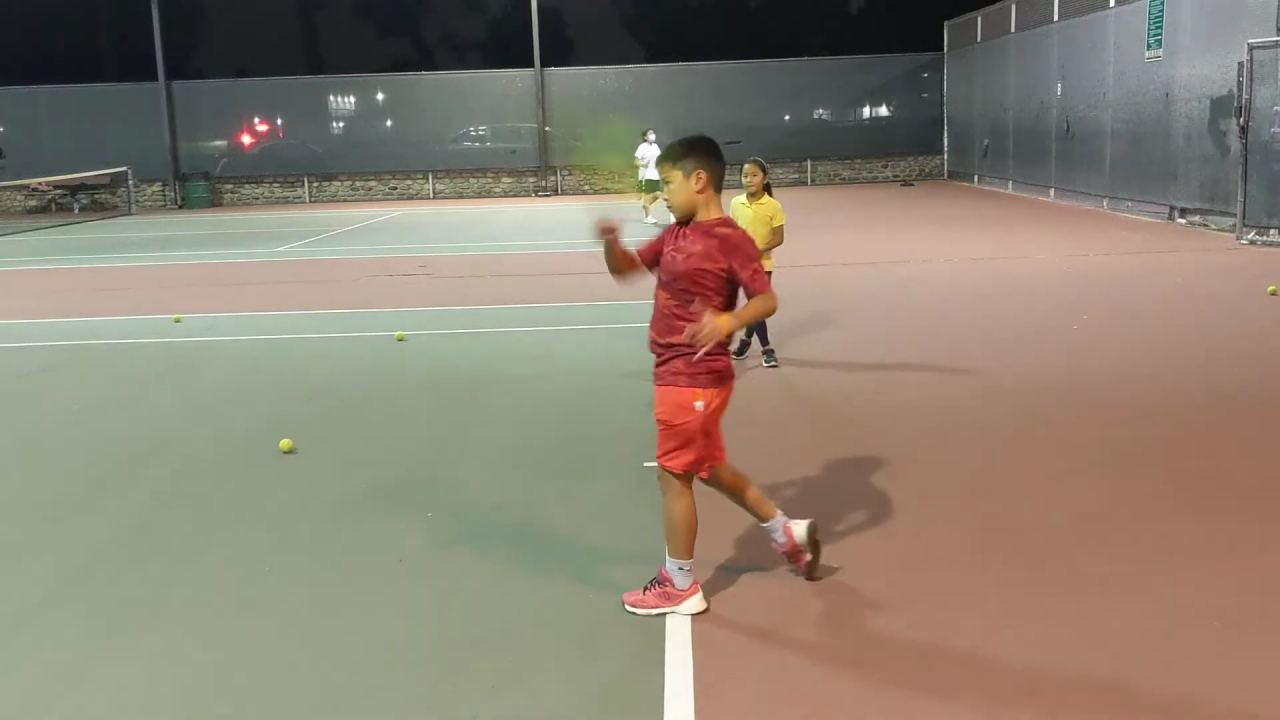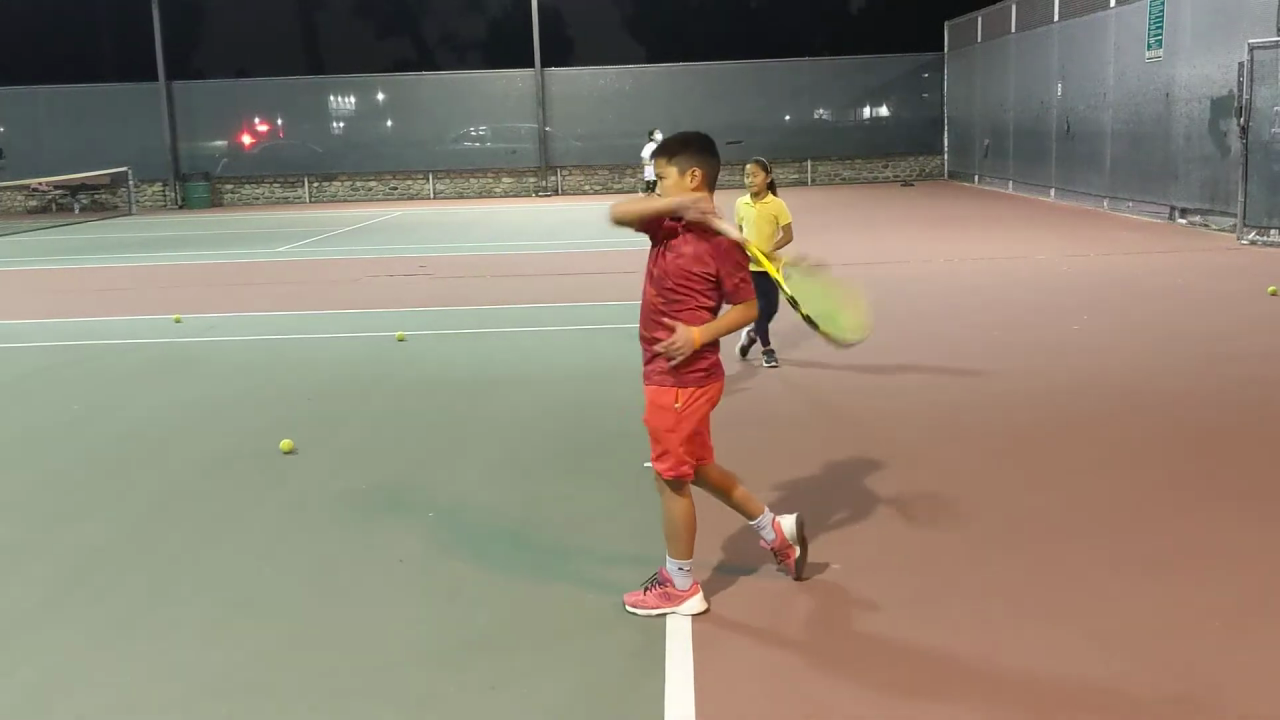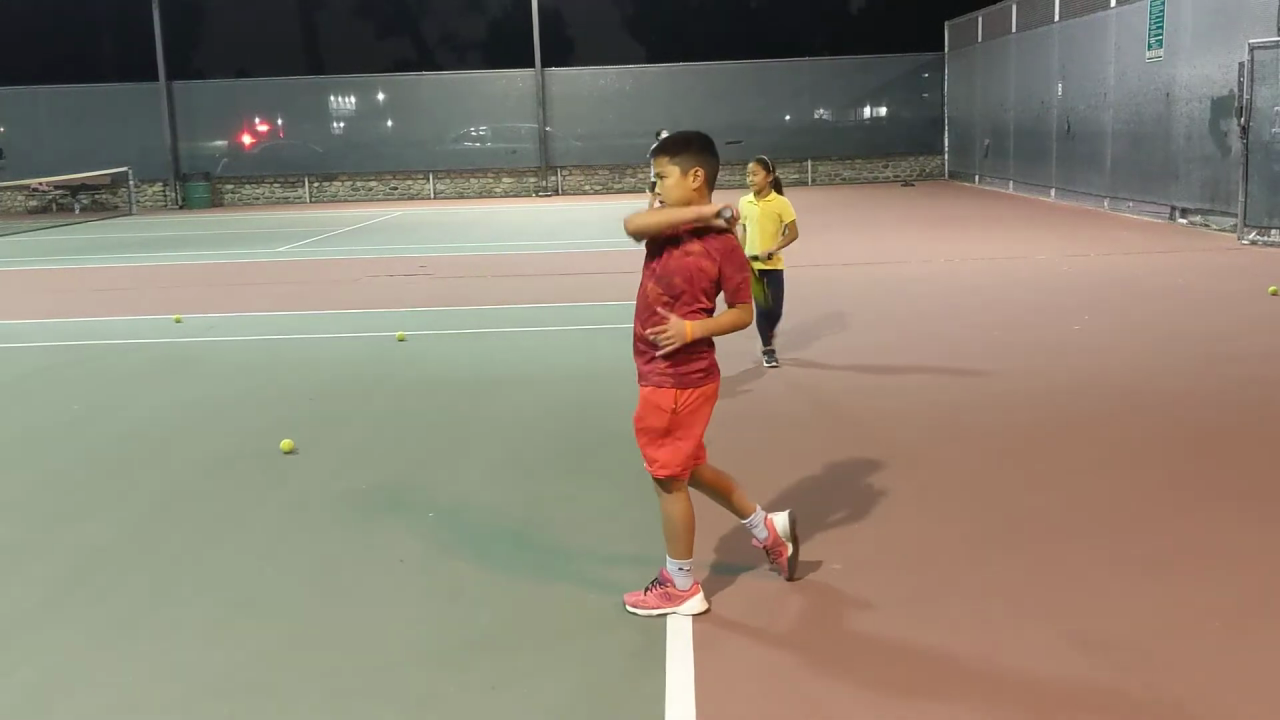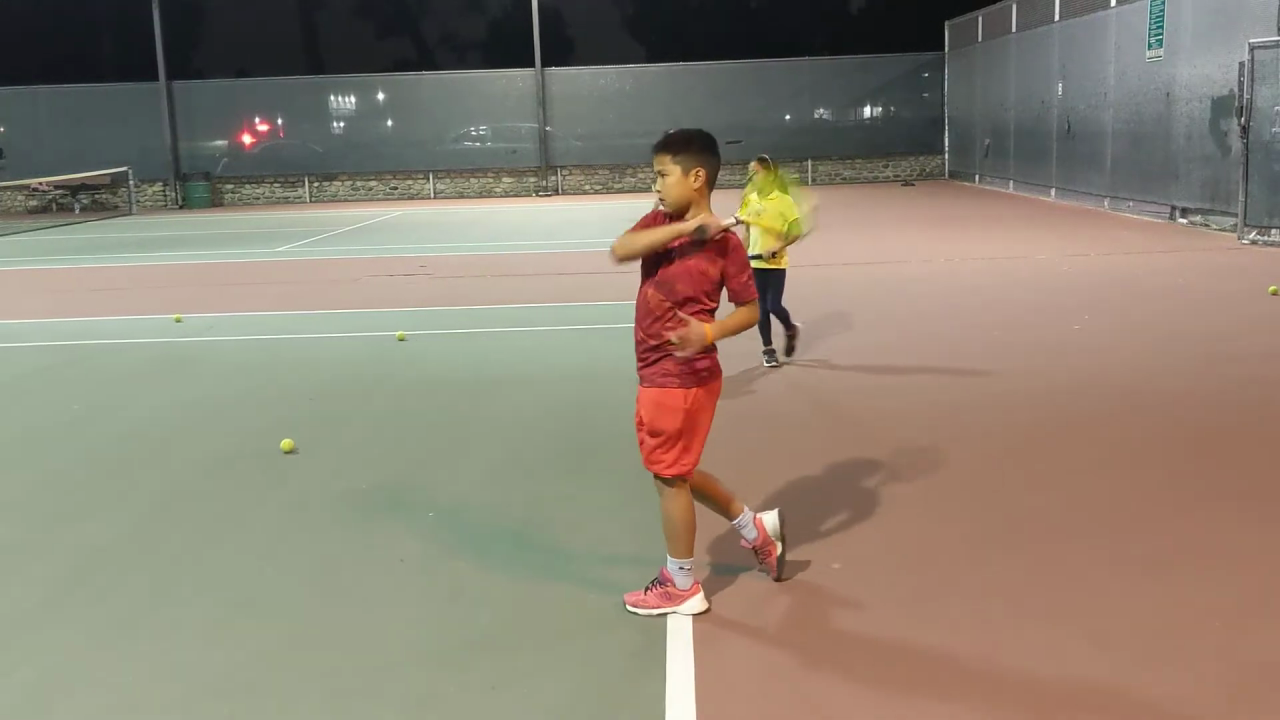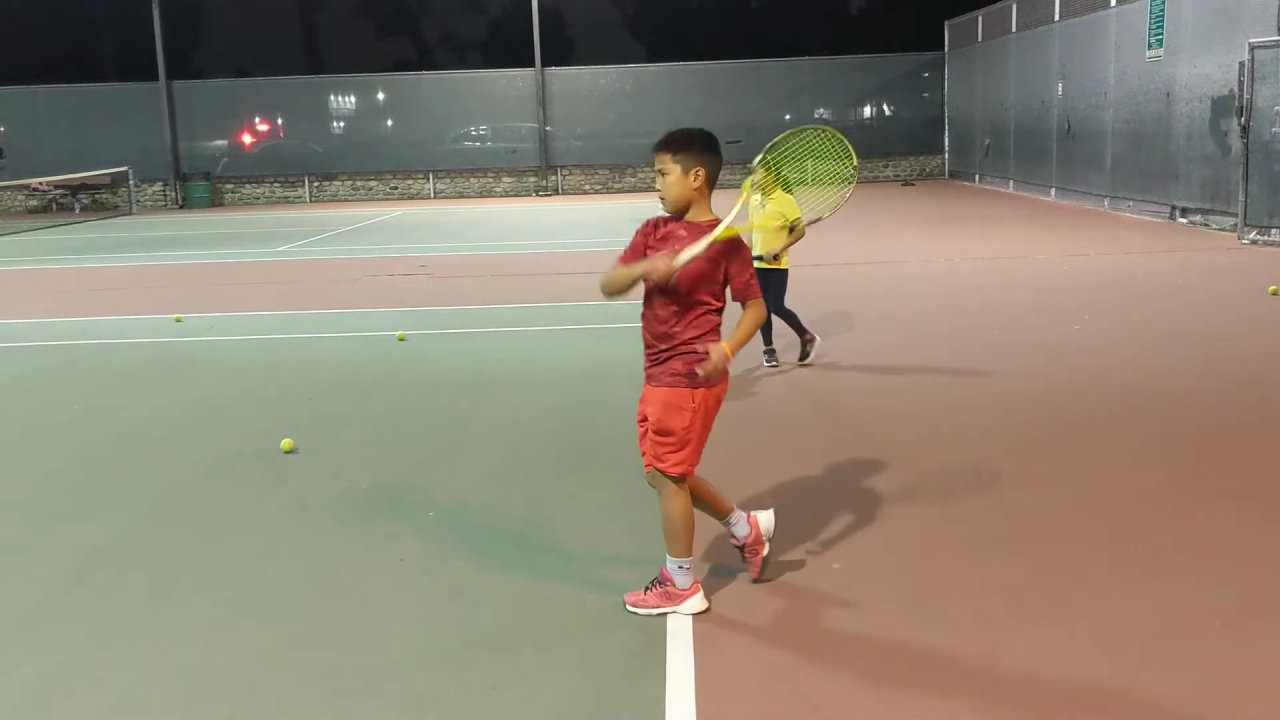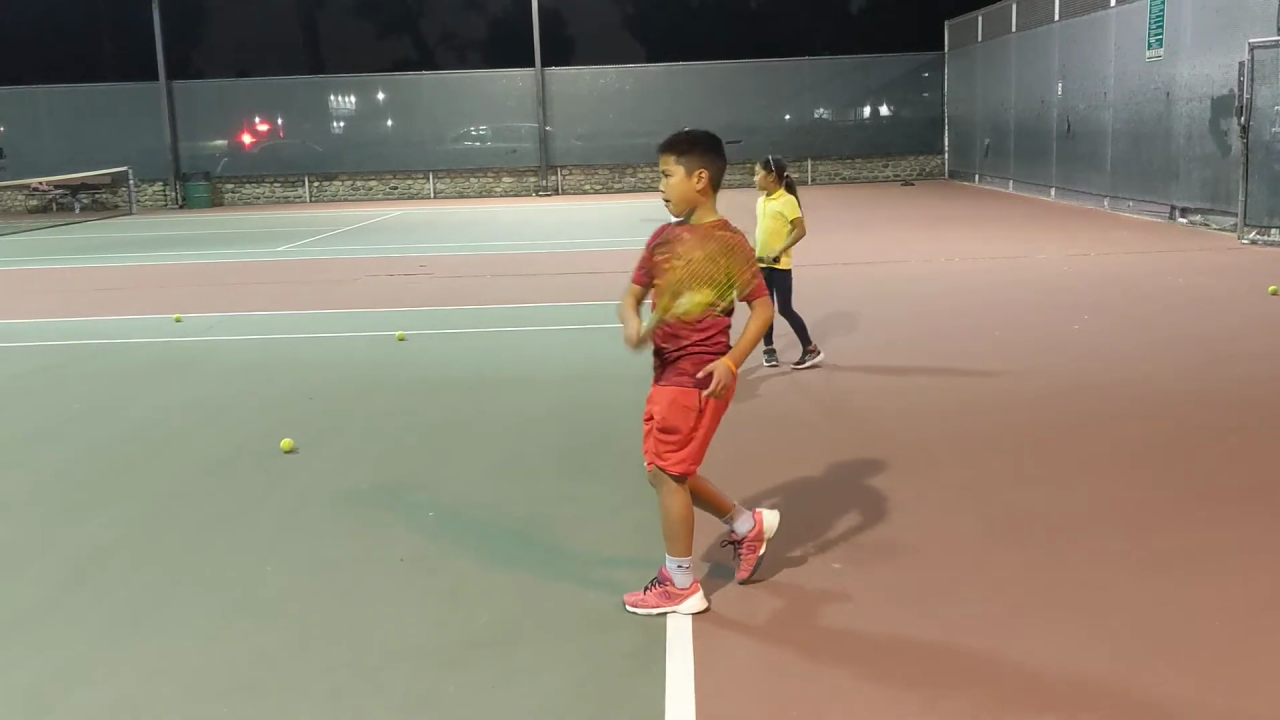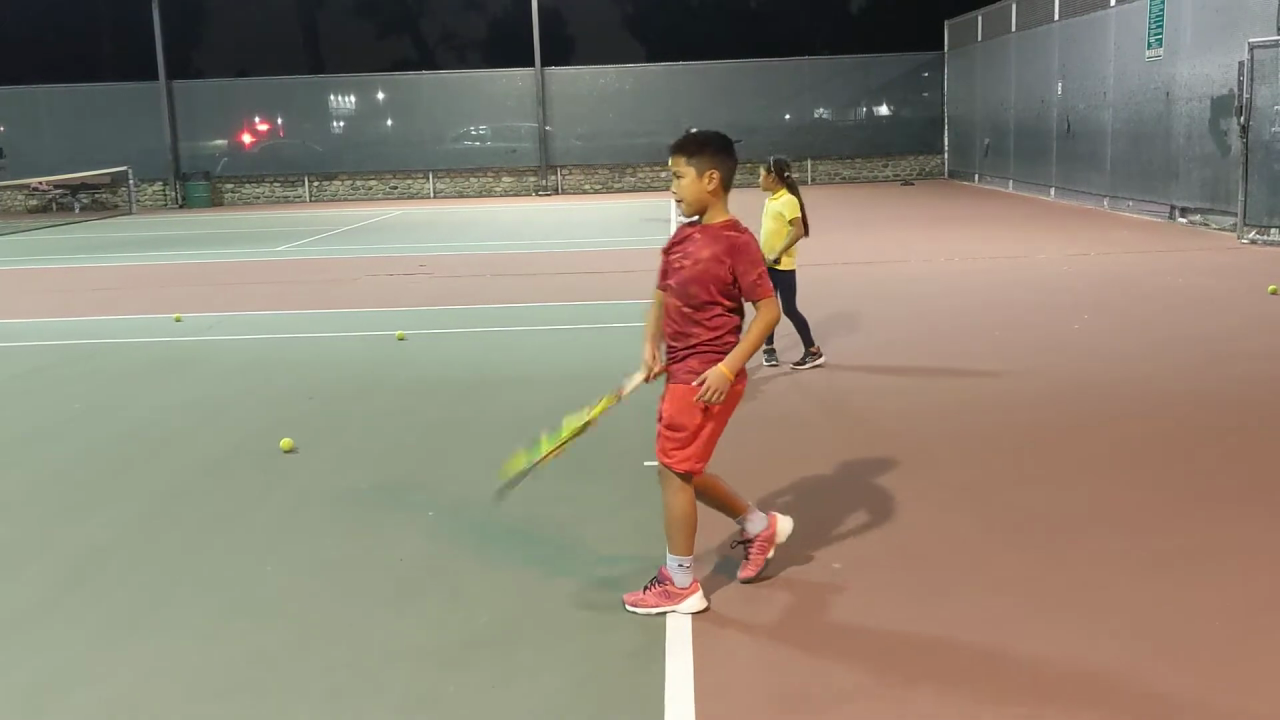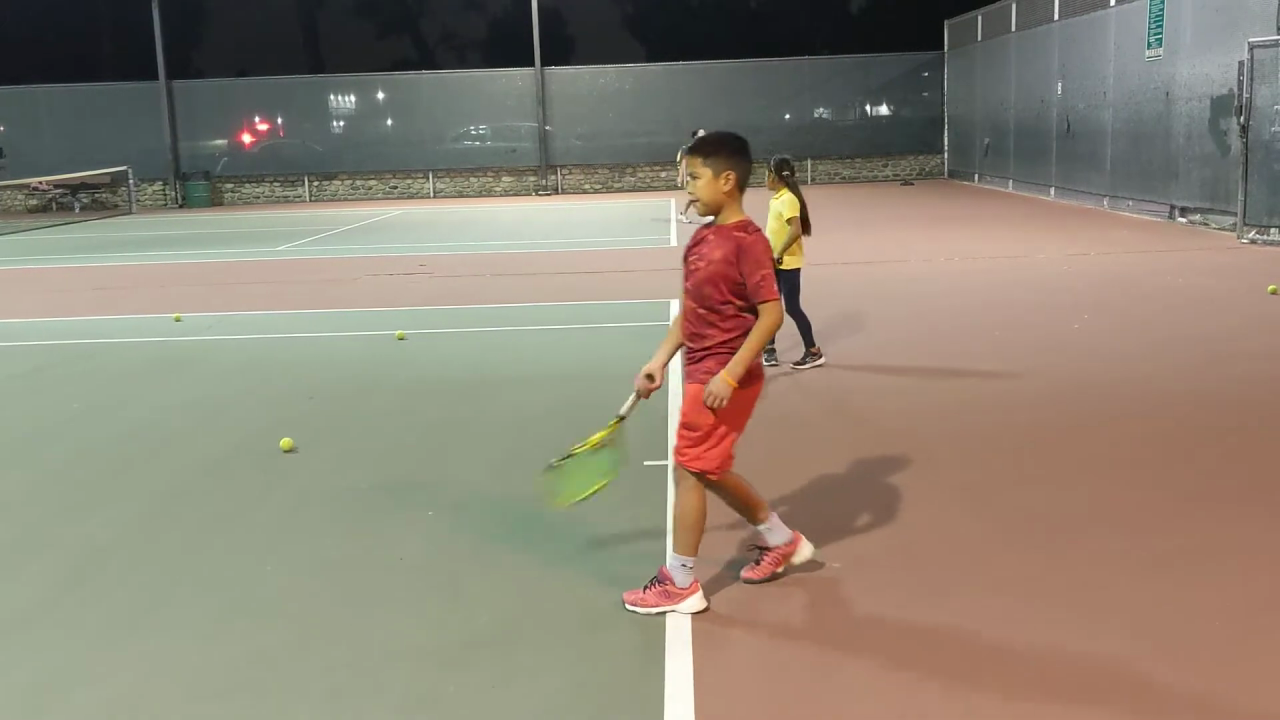
dt=0.1s
person 1, frame 1
left shoulder: (732, 240)
right shoulder: (674, 235)
left elbow: (766, 301)
right elbow: (626, 268)
left wrist: (726, 321)
right wrist: (611, 240)
left hip: (694, 380)
right hip: (678, 377)
left knee: (674, 476)
right knee: (710, 468)
left ankle: (680, 586)
right ankle: (789, 534)
person 1, frame 2
left shoulder: (722, 245)
right shoulder: (664, 222)
left elbow: (747, 309)
right elbow: (618, 213)
left wrist: (701, 334)
right wrist: (674, 205)
left hip: (685, 379)
right hip: (667, 376)
left knee: (673, 479)
right knee: (697, 466)
left ankle: (680, 587)
right ankle: (776, 530)
person 1, frame 3
left shoulder: (725, 244)
right shoulder: (669, 226)
left elbow: (744, 312)
right elbow: (632, 224)
left wrist: (695, 329)
right wrist: (698, 214)
left hip: (680, 378)
right hip: (661, 376)
left knee: (668, 478)
right knee: (689, 468)
left ankle: (681, 586)
right ankle: (768, 529)
person 1, frame 4
left shoulder: (725, 243)
right shoulder: (656, 225)
left elbow: (747, 309)
right elbow: (620, 252)
left wrist: (711, 330)
right wrist: (683, 229)
left hip: (686, 379)
right hip: (656, 376)
left knee: (668, 477)
right knee: (680, 473)
left ankle: (681, 586)
right ankle: (755, 528)
person 1, frame 5
left shoulder: (726, 242)
right shoulder: (653, 231)
left elbow: (755, 307)
right elbow: (610, 285)
left wrist: (728, 347)
right wrist: (645, 270)
left hip: (690, 379)
right hip: (661, 376)
left knee: (668, 477)
right knee: (668, 473)
left ankle: (680, 586)
right ankle: (746, 527)
person 1, frame 6
right shoulder: (663, 237)
left elbow: (762, 308)
right elbow: (632, 295)
left wrist: (731, 361)
right wrist: (632, 324)
left hip: (698, 380)
right hip: (668, 377)
left knee: (667, 475)
right knee: (674, 473)
left ankle: (679, 586)
right ankle: (748, 525)
person 1, frame 7
left shoulder: (738, 241)
right shoulder: (680, 238)
left elbow: (768, 310)
right elbow: (663, 301)
left wrist: (731, 365)
right wrist: (651, 348)
left hip: (706, 379)
right hip: (680, 374)
left knee: (675, 474)
right knee: (683, 471)
left ankle: (680, 585)
right ankle: (761, 525)
person 1, frame 8
left shoulder: (747, 242)
right shoulder: (701, 239)
left elbow: (770, 314)
left wrist: (730, 374)
right wrist: (659, 359)
left hip: (725, 380)
right hip: (702, 375)
left knee: (689, 471)
right knee: (715, 471)
left ankle: (679, 583)
right ankle: (783, 541)
person 2, frame 1
left shoulder: (773, 206)
right shoulder: (736, 203)
left elbow: (778, 238)
left wrist: (757, 251)
left hip: (762, 264)
left ankle: (746, 339)
right ankle: (766, 349)
person 2, frame 2
left shoulder: (777, 205)
right shoulder: (740, 204)
left elbow: (787, 236)
left wrist: (767, 251)
right hip: (749, 265)
left knee: (771, 308)
right knee: (760, 308)
left ankle: (752, 334)
right ankle: (767, 348)
person 2, frame 3
left shoulder: (781, 203)
right shoulder: (744, 202)
left elbow: (793, 233)
left wrist: (774, 249)
left hip: (774, 264)
right hip: (753, 263)
left knee: (775, 307)
right knee: (761, 306)
left ankle: (769, 332)
right ankle: (768, 348)
person 2, frame 4
left shoulder: (784, 201)
right shoulder: (748, 200)
left elbow: (796, 231)
left wrist: (778, 248)
left hip: (776, 263)
right hip: (755, 262)
left knee: (773, 306)
right knee: (761, 306)
left ankle: (791, 331)
right ankle: (768, 349)
person 2, frame 5
left shoulder: (787, 201)
right shoulder: (754, 201)
left elbow: (800, 231)
left wrist: (779, 249)
right wrist: (751, 254)
left hip: (778, 264)
right hip: (759, 263)
left knee: (777, 307)
left ankle: (807, 337)
right ankle: (769, 349)
person 2, frame 6
left shoulder: (787, 201)
right shoulder: (761, 201)
left elbow: (800, 231)
left wrist: (779, 252)
right wrist: (756, 255)
left hip: (780, 265)
right hip: (763, 263)
left knee: (785, 309)
left ankle: (811, 350)
right ankle: (769, 349)
person 2, frame 7
left shoulder: (788, 200)
right shoulder: (769, 201)
left elbow: (799, 231)
left wrist: (778, 254)
right wrist: (762, 256)
left hip: (783, 265)
right hip: (768, 264)
left knee: (789, 309)
left ankle: (813, 351)
right ankle: (769, 348)
person 2, frame 8
left shoulder: (788, 199)
right shoulder: (776, 199)
left elbow: (796, 230)
left wrist: (777, 255)
right wrist: (773, 255)
left hip: (787, 263)
right hip: (777, 264)
left knee: (792, 308)
left ankle: (814, 352)
right ankle: (770, 348)
